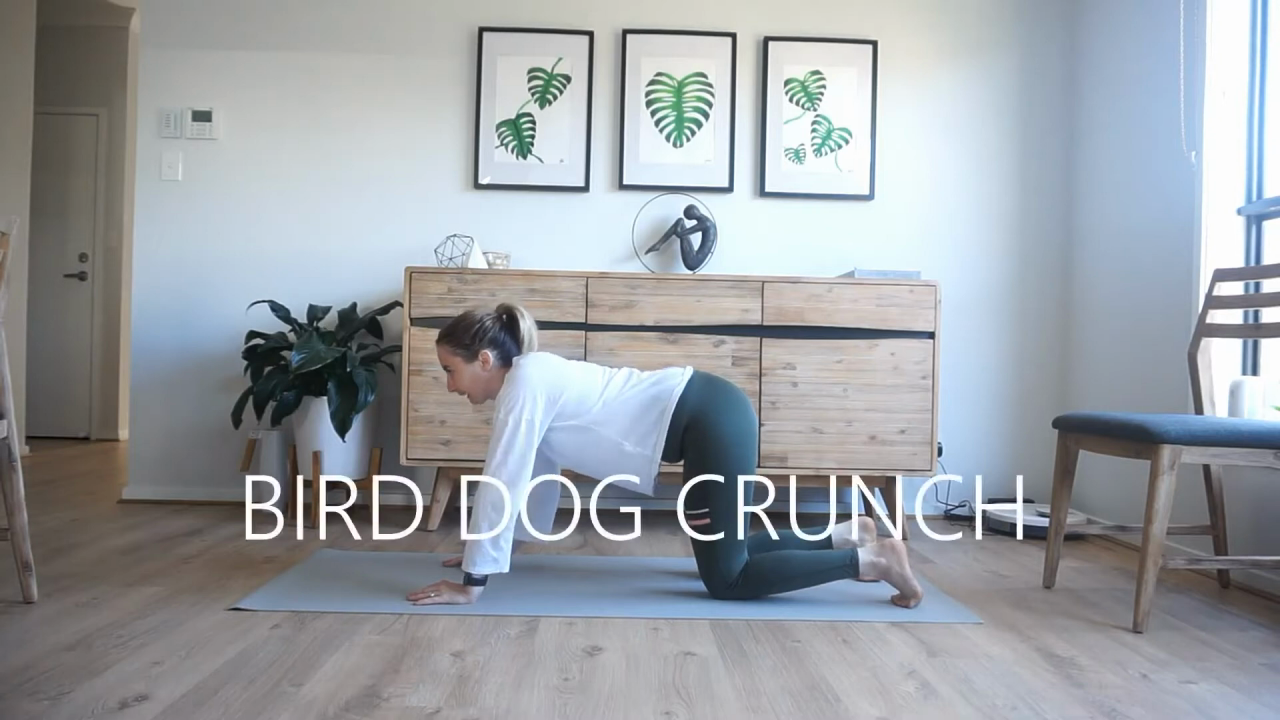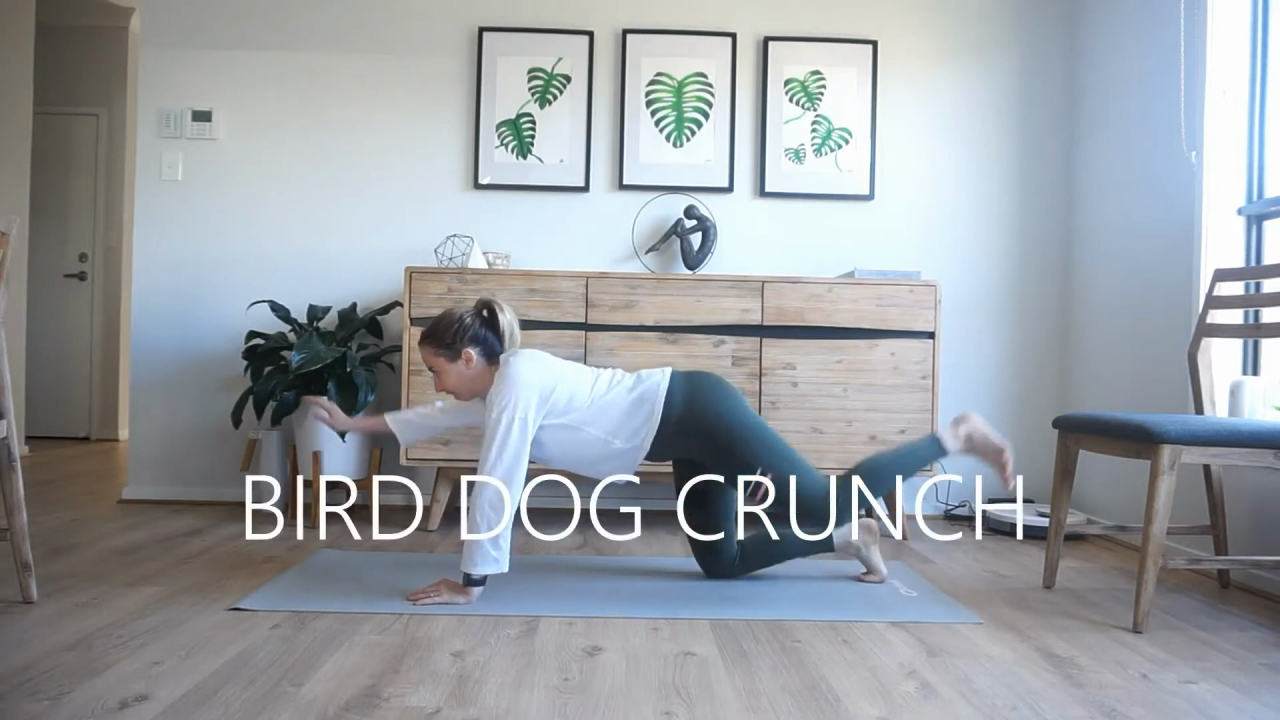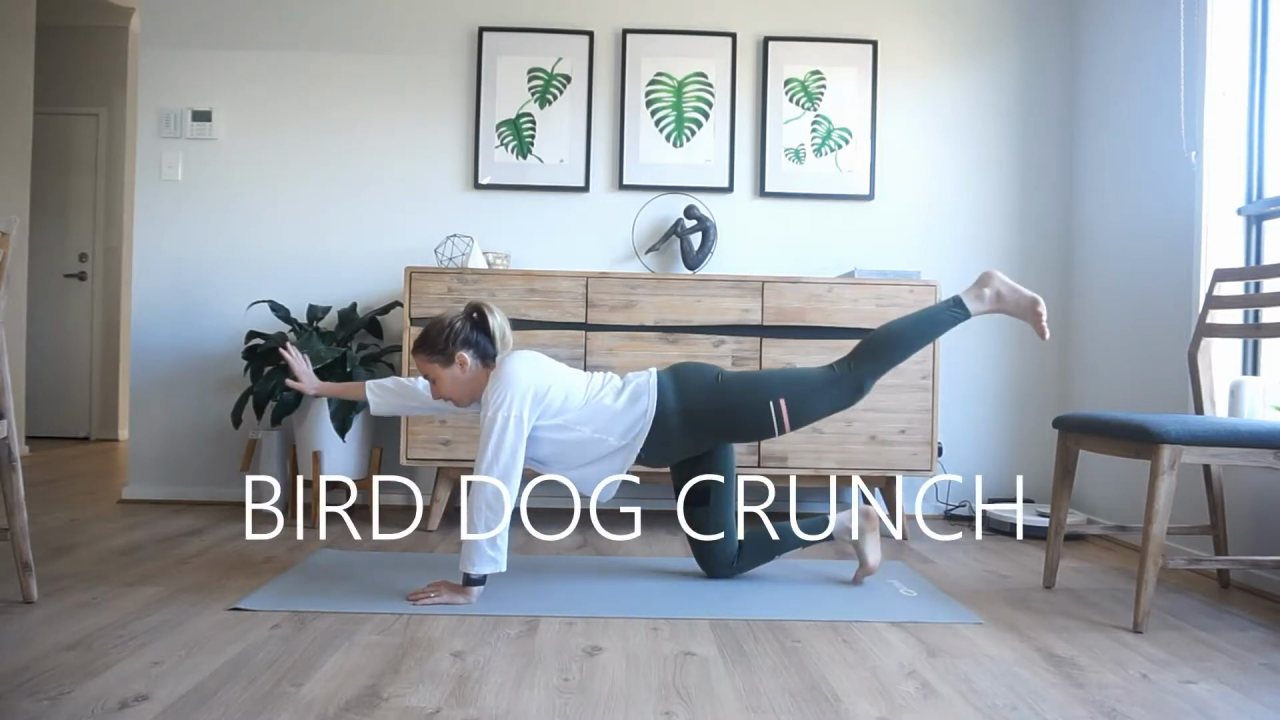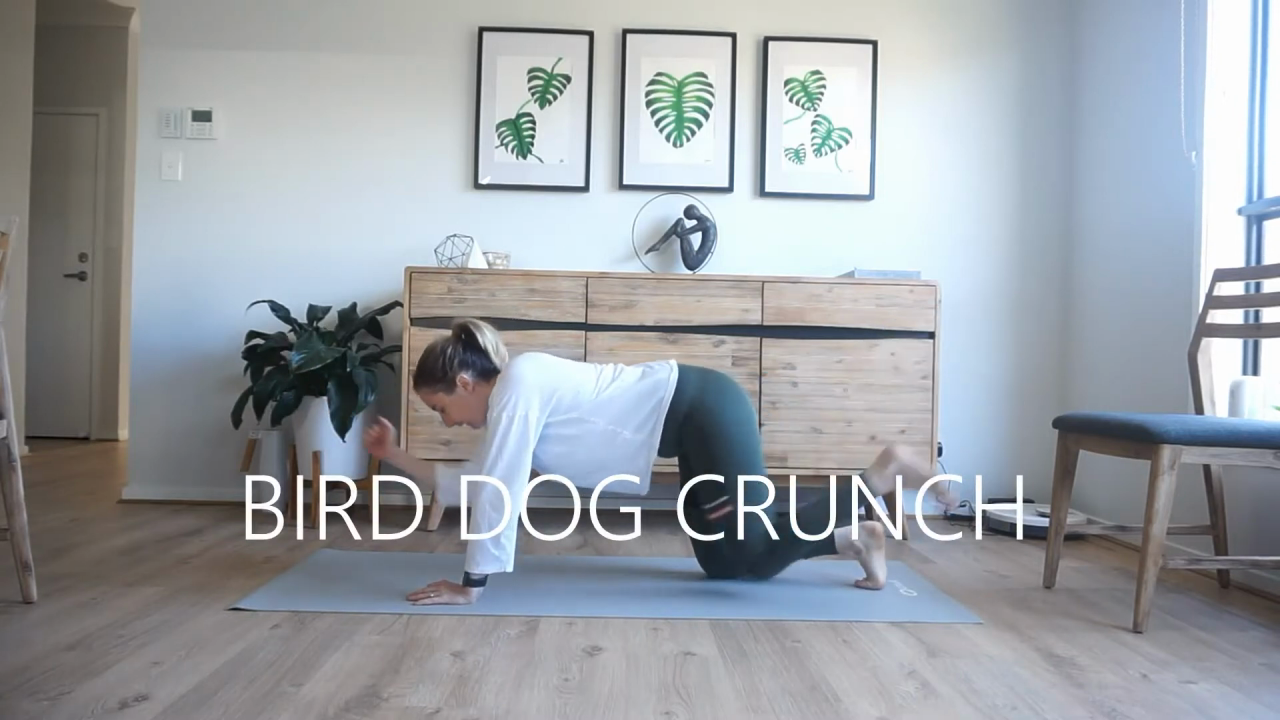
dt=0.5s
person 1, frame 1
left shoulder: (522, 383)
right shoulder: (534, 380)
left elbow: (500, 487)
right elbow: (536, 477)
left wrist: (470, 582)
right wrist: (485, 546)
left hip: (710, 415)
right hip: (704, 415)
left knee: (727, 578)
right knee: (719, 557)
left ankle: (870, 556)
right ankle: (847, 533)
person 1, frame 2
left shoulder: (514, 380)
right shoulder: (506, 379)
left elbow: (496, 486)
right elbow: (444, 416)
left wrist: (471, 581)
right wrist: (360, 423)
left hip: (696, 411)
right hip: (688, 424)
left knee: (820, 500)
right knee: (721, 561)
left ankle: (955, 436)
right ankle: (852, 537)
person 1, frame 3
left shoulder: (508, 384)
right shoulder: (494, 376)
left elbow: (493, 490)
right elbow: (409, 394)
left wrist: (470, 582)
right wrist: (322, 388)
left hip: (691, 408)
right hip: (686, 429)
left knee: (844, 383)
right knee: (722, 560)
left ankle: (981, 297)
right ankle: (848, 526)
person 1, frame 4
left shoulder: (515, 385)
right shoulder: (510, 398)
left elbow: (497, 495)
right elbow: (478, 483)
left wrist: (471, 584)
right wrist: (401, 459)
left hip: (700, 406)
right hip: (689, 419)
left knee: (754, 561)
right knee: (721, 561)
left ankle: (881, 475)
right ankle: (854, 536)
